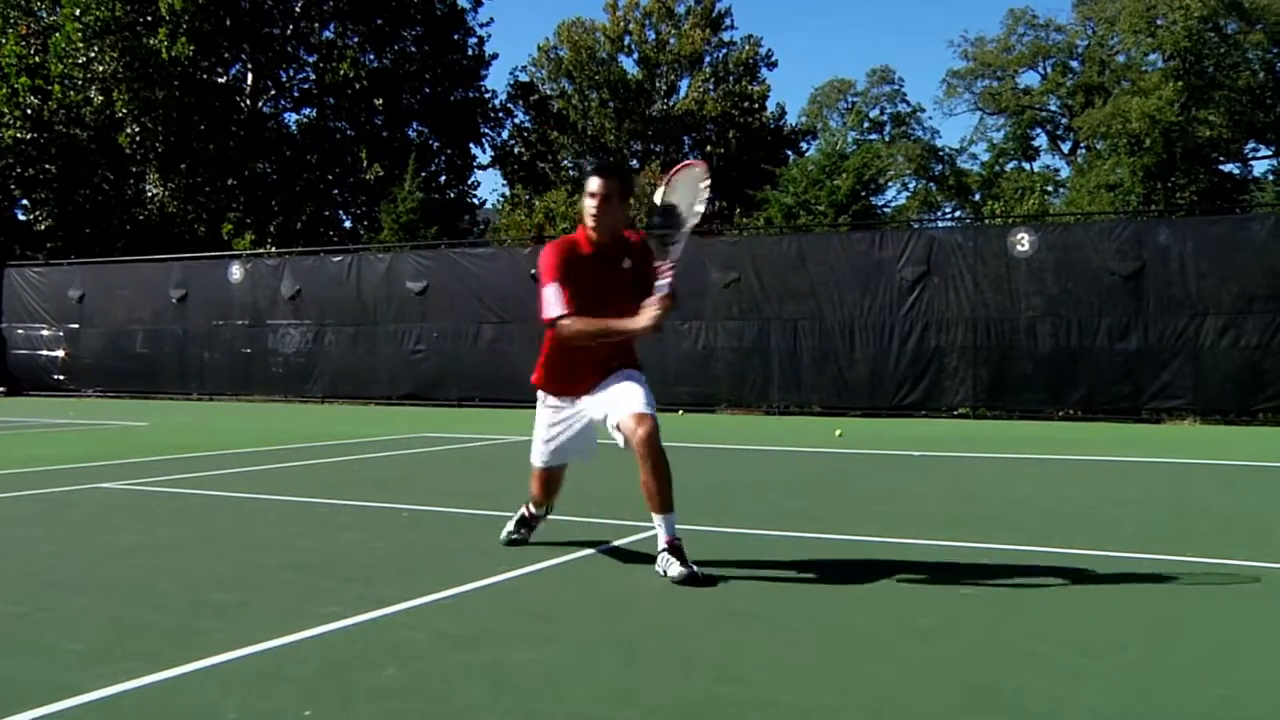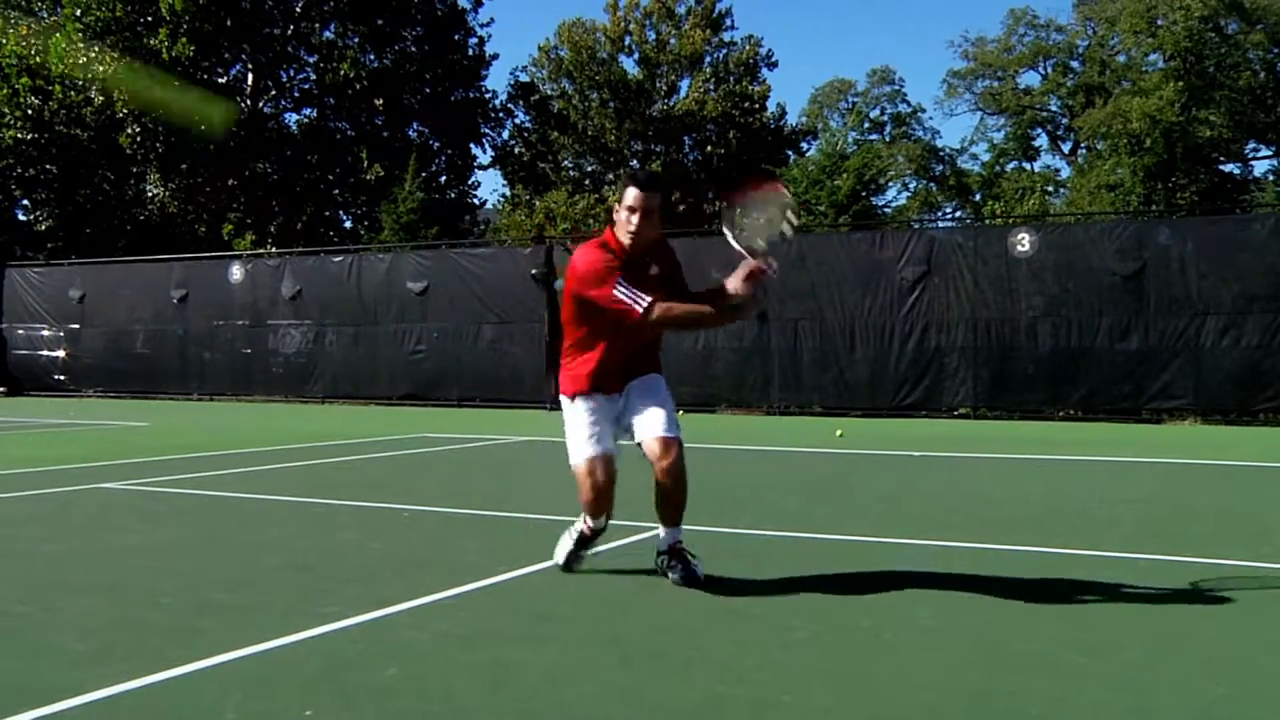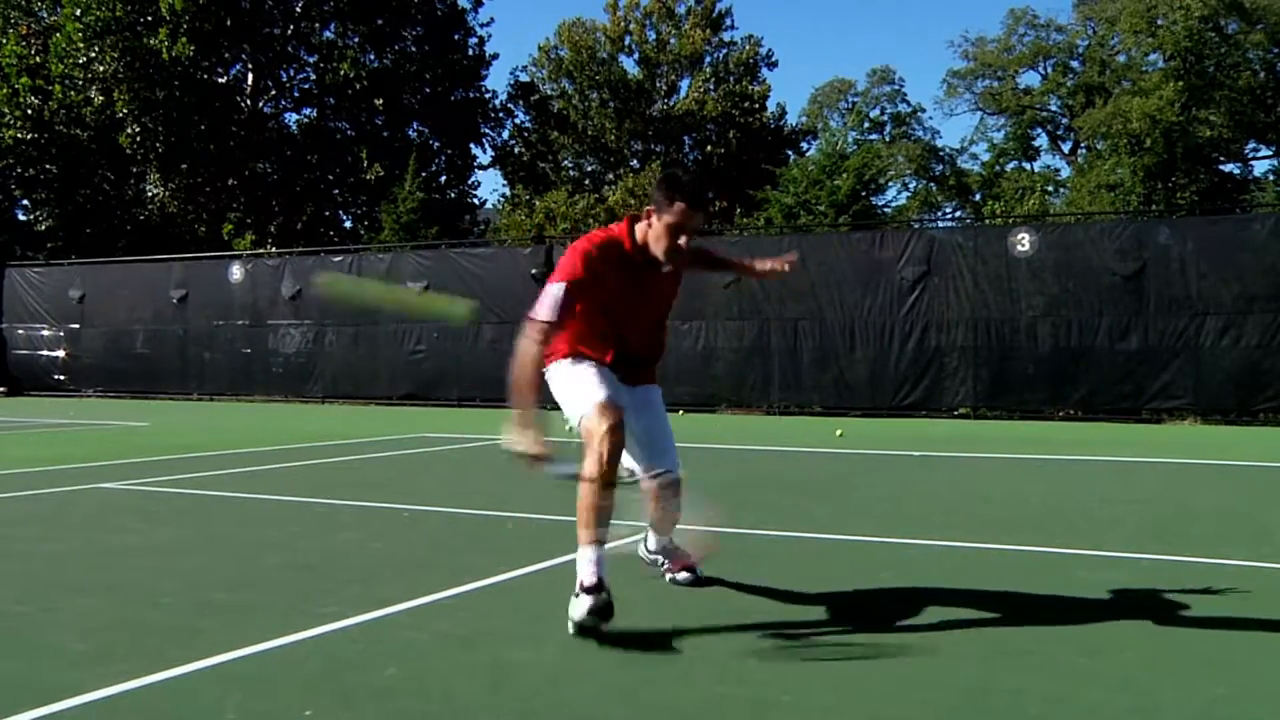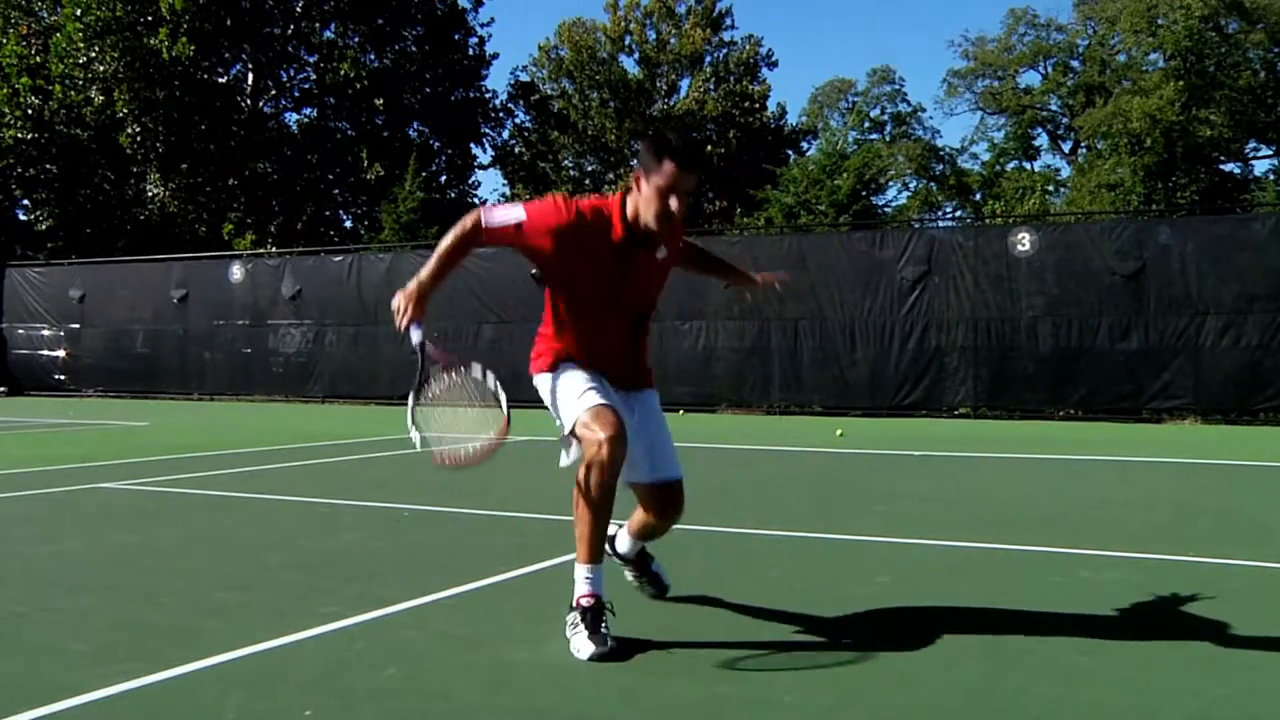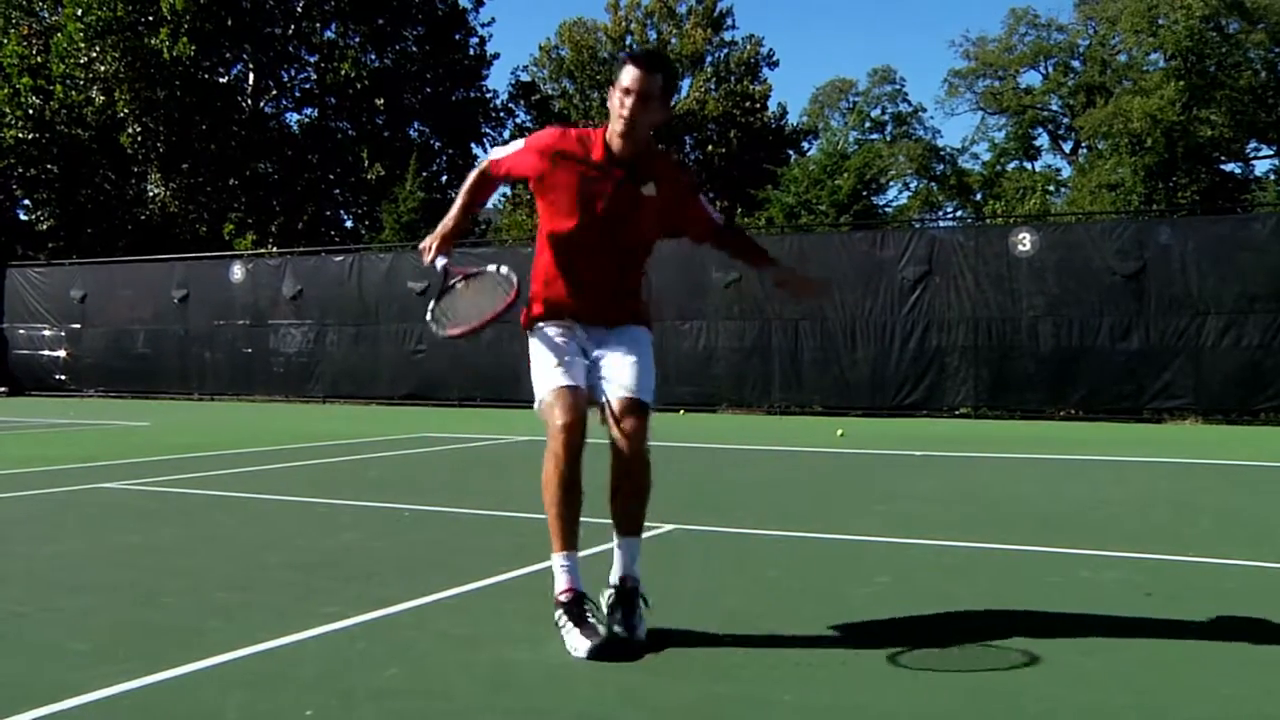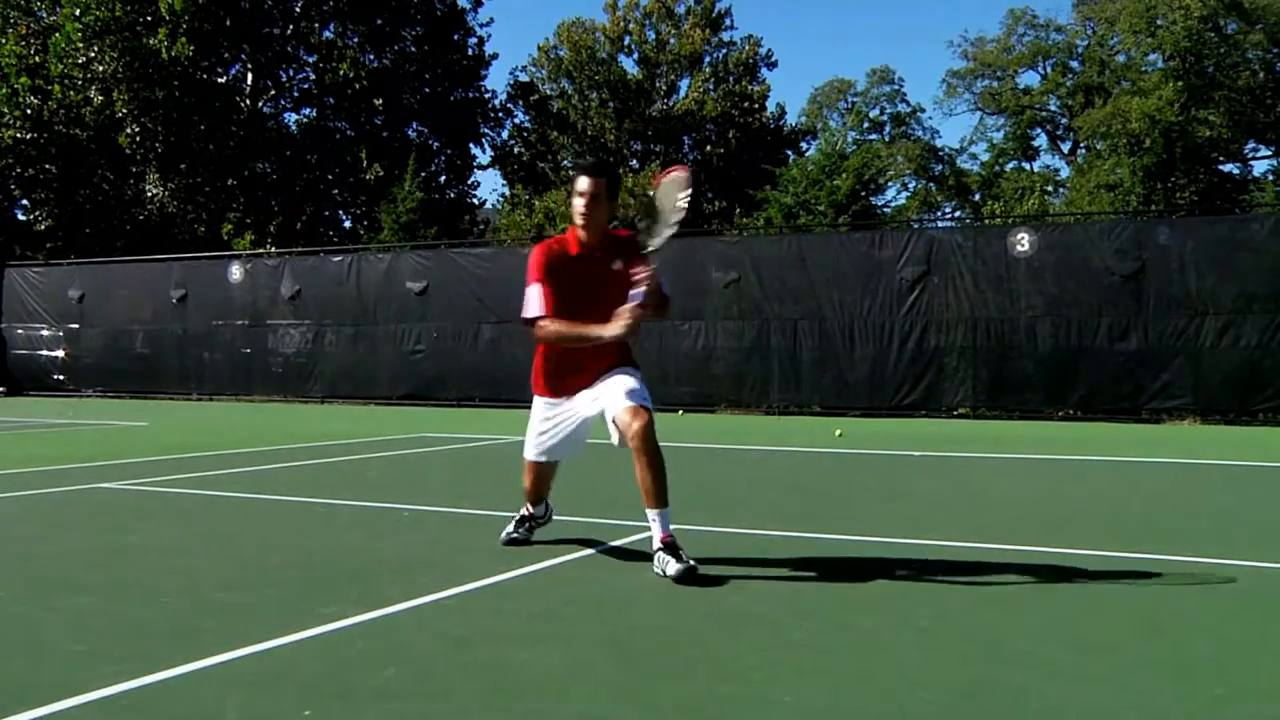
dt=0.2s
person 1, frame 1
left shoulder: (637, 247)
right shoulder: (558, 255)
left elbow: (654, 302)
right elbow: (565, 328)
left wrist: (665, 291)
right wrist: (630, 325)
left hip: (616, 372)
right hip: (561, 381)
left knee: (644, 432)
right knee: (544, 483)
left ankle: (668, 546)
right ankle: (533, 512)
person 1, frame 2
left shoulder: (660, 251)
right shoulder: (592, 260)
left elbow: (692, 304)
right elbow: (655, 316)
left wrist: (729, 289)
right wrist: (724, 304)
left hip: (639, 376)
right hip: (587, 383)
left knee: (668, 456)
right knee: (597, 503)
left ankle: (670, 547)
right ankle: (589, 524)
person 1, frame 3
left shoulder: (673, 251)
right shoulder: (588, 256)
right elbow: (537, 332)
left wrist: (749, 267)
right wrist: (524, 417)
left hip: (635, 374)
right hip: (578, 364)
left knee: (667, 490)
right knee: (607, 425)
left ankle: (659, 545)
right ankle: (589, 583)
person 1, frame 4
left shoulder: (665, 231)
right shoulder: (571, 220)
right elbow: (475, 225)
left wrist: (744, 277)
right wrist: (420, 285)
left hip: (631, 378)
right hip: (570, 365)
left knee: (666, 505)
right knee: (606, 435)
left ankle: (629, 543)
right ankle: (585, 603)
person 1, frame 5
left shoulder: (669, 178)
right shoulder: (555, 148)
left elbow: (720, 233)
right elbow: (488, 170)
left wrist: (777, 269)
right wrist: (449, 229)
left hip: (622, 324)
right hip: (557, 321)
left knee: (629, 428)
right knee: (565, 424)
left ankle: (626, 580)
right ankle: (569, 594)
person 1, frame 6
left shoulder: (630, 247)
right shoulder: (546, 256)
left elbow: (661, 308)
right elbow: (543, 329)
left wrist: (647, 293)
right wrist: (604, 333)
left hip: (612, 370)
right hip: (555, 382)
left knee: (639, 426)
right knee: (536, 474)
left ankle: (663, 544)
right ankle: (536, 511)
